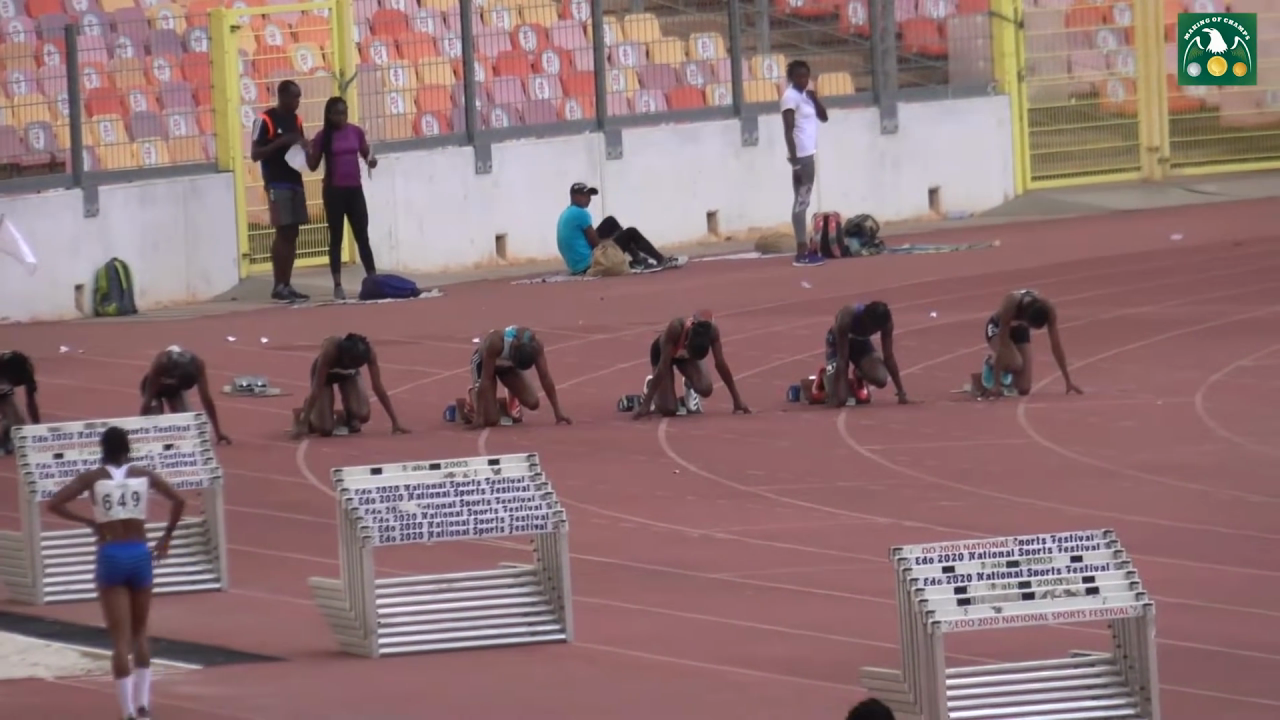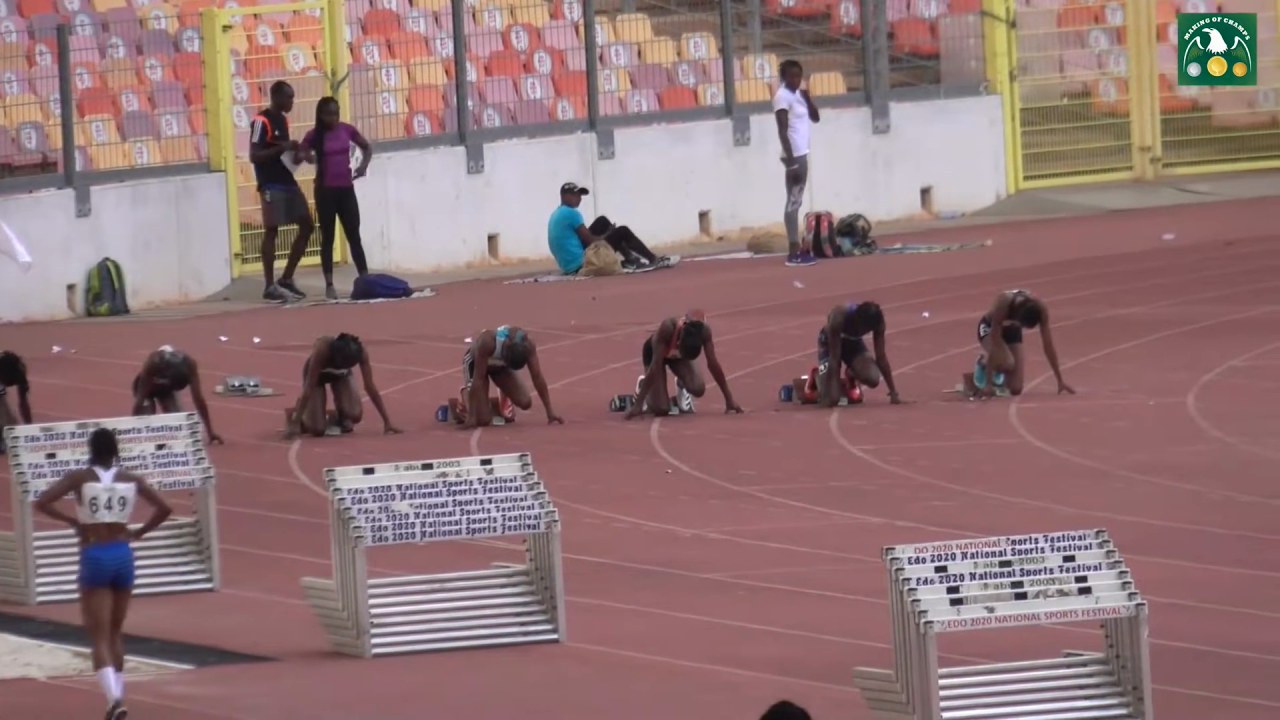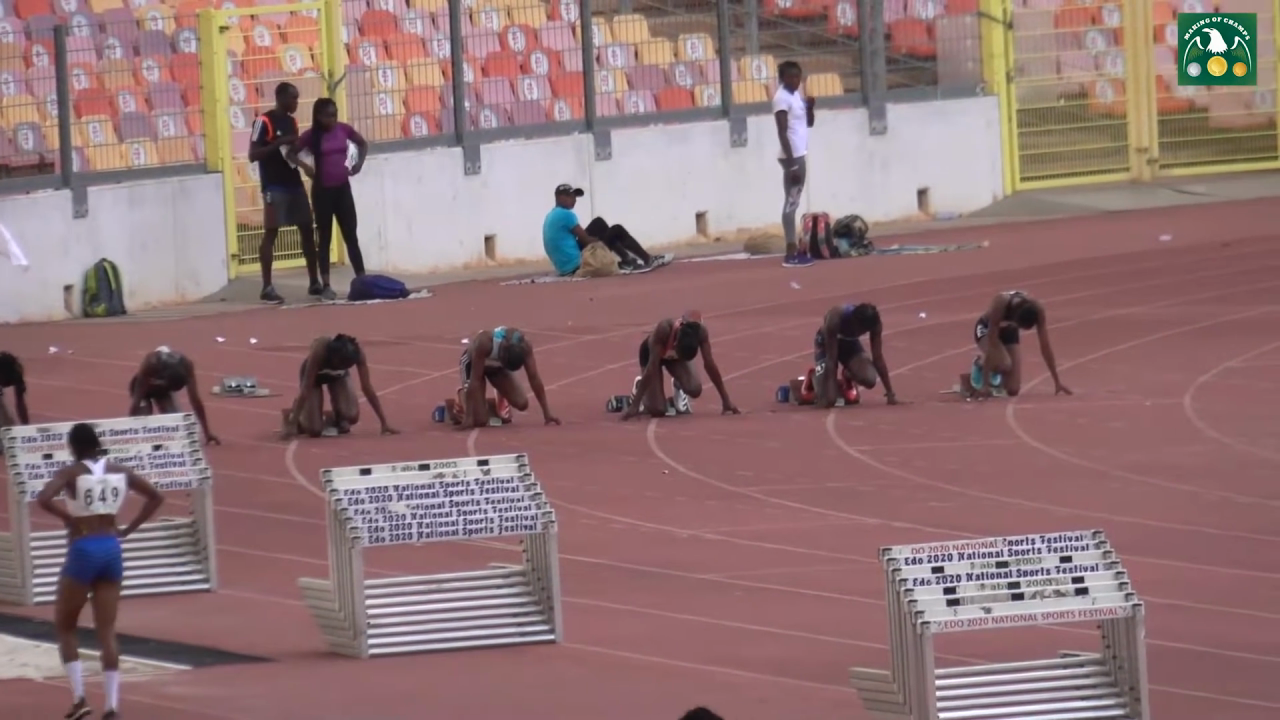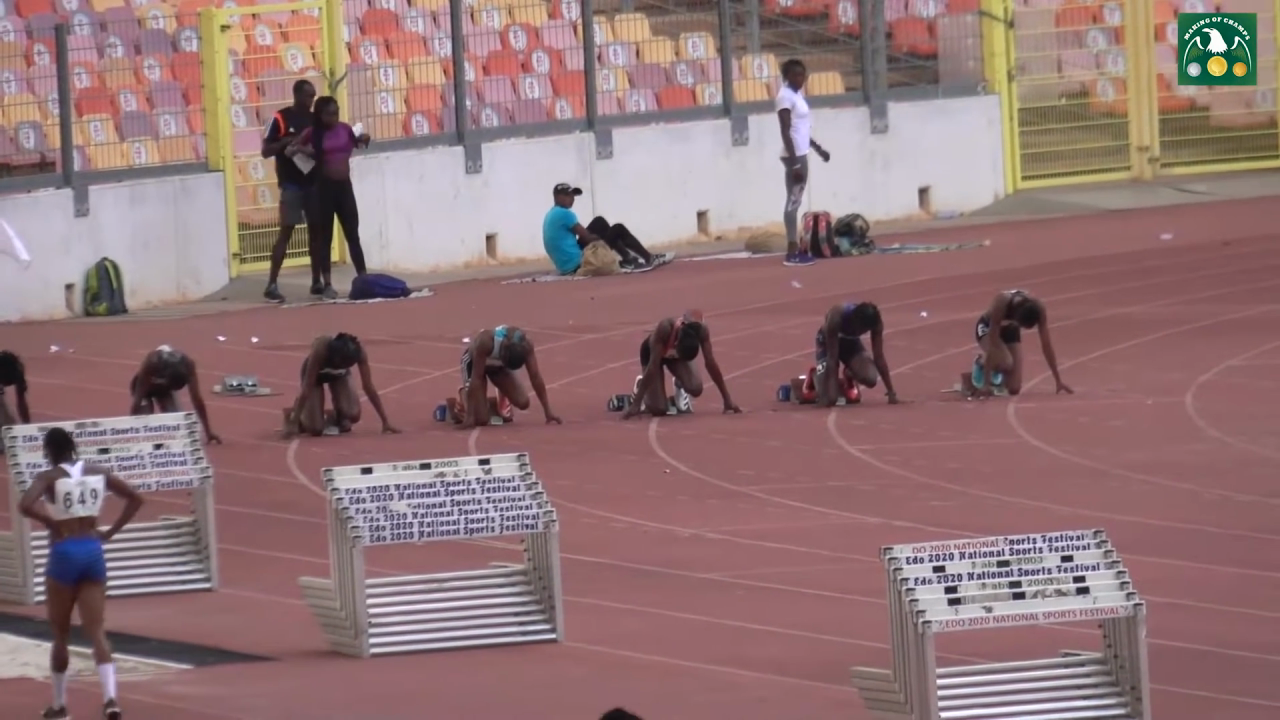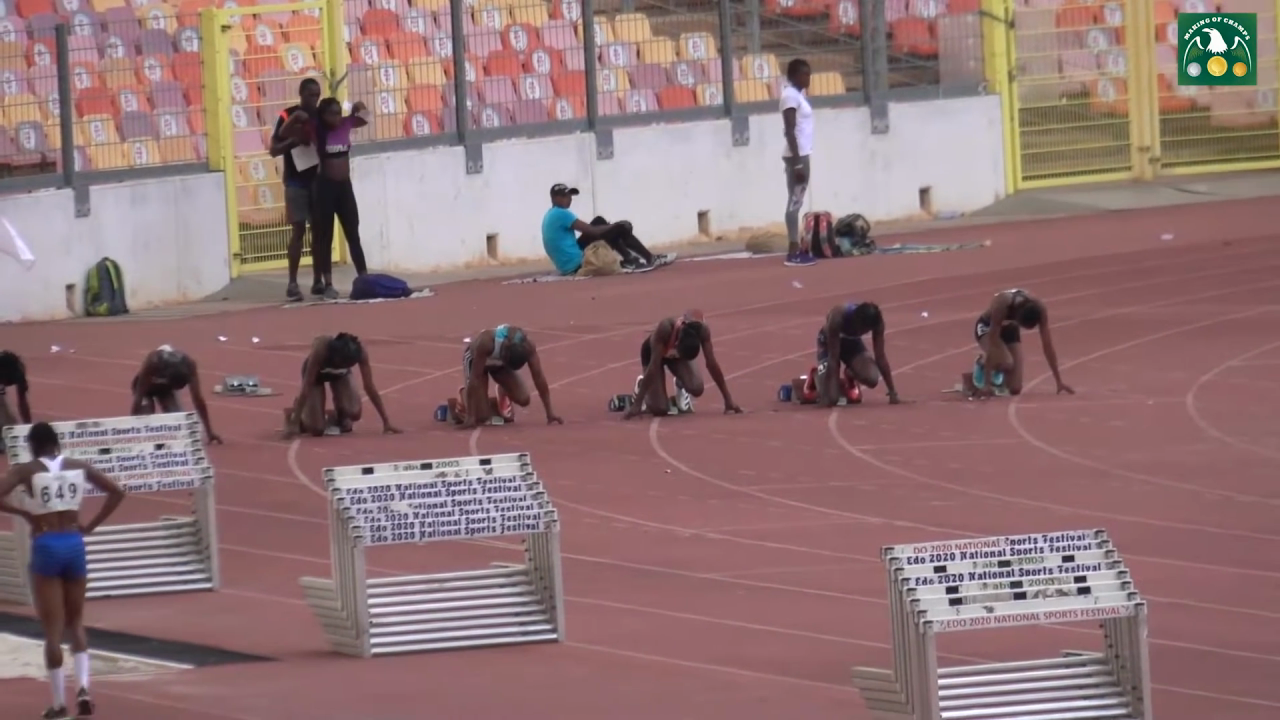
dt=0.3s
person 1, frame 1
left shoulder: (92, 477)
right shoulder: (144, 474)
left elbow: (54, 504)
right elbow: (179, 501)
left wrist: (90, 521)
right wrist: (166, 539)
left hip: (110, 557)
right hip: (140, 555)
left knee: (120, 640)
right knee: (139, 633)
person 1, frame 2
left shoulder: (79, 478)
right shoulder: (131, 479)
left elbow: (41, 502)
right elbow: (165, 509)
left wrist: (72, 521)
right wrist: (138, 533)
left hip: (94, 559)
right hip: (123, 557)
left knee: (99, 641)
right knee: (114, 635)
person 1, frame 3
left shoulder: (70, 472)
right shoulder: (120, 471)
left elbow: (43, 500)
right elbow: (155, 497)
left wrist: (67, 517)
right wrist: (128, 529)
left hip: (82, 552)
right hip: (111, 550)
left knee: (64, 627)
right knee: (107, 633)
person 1, frame 4
left shoulder: (49, 477)
right shoulder: (98, 472)
left elbow: (25, 506)
right elbow: (136, 499)
left wrist: (47, 521)
right wrist: (111, 531)
left hip: (64, 555)
right hip: (93, 552)
left knee: (61, 635)
right knee: (96, 632)
person 1, frame 5
left shoulder: (26, 470)
right shoulder: (79, 466)
right elbow: (117, 492)
left wrist: (24, 513)
right wrist: (91, 525)
left hip: (45, 548)
right hip: (74, 546)
left knee: (53, 630)
right knee: (75, 623)
right ankle: (83, 688)
person 2, frame 1
left shoulder: (295, 120)
right shoulder: (265, 120)
right elbow: (255, 154)
left wrist: (304, 147)
right wrist: (280, 142)
left hip: (296, 182)
right hip: (277, 184)
left knee: (292, 234)
right knee: (282, 233)
left ankle: (287, 285)
right ankle: (278, 286)
person 2, frame 2
left shoulder: (282, 119)
right shoulder: (261, 121)
right elbow: (254, 156)
left wrist: (298, 152)
right wrist: (283, 147)
left hip: (288, 182)
right hip: (271, 185)
left knee: (307, 225)
right knee: (271, 232)
left ankle: (286, 278)
right ankle: (270, 286)
person 2, frame 3
left shoulder: (291, 121)
right shoulder: (264, 121)
right elbow: (253, 154)
right wrist: (279, 143)
left hip: (295, 184)
right hip: (275, 187)
left knee: (308, 230)
right knee: (271, 234)
left ankle: (314, 283)
right ankle: (267, 287)
person 2, frame 4
left shoulder: (313, 118)
right shoulder: (280, 119)
right elbow: (265, 151)
right wrist: (287, 141)
left hip: (313, 182)
right hip: (290, 184)
right knee: (286, 231)
left ankle: (317, 281)
right ankle: (271, 285)
person 2, frame 5
right shoulder: (287, 117)
right elbow: (273, 150)
right wrist: (293, 140)
right hip: (296, 182)
right knee: (298, 230)
left ankle: (318, 282)
right ankle: (292, 283)
person 3, frame 1
left shoulder: (805, 95)
right shoulder: (790, 97)
left elbow: (824, 117)
right elbow: (788, 132)
left wrist: (815, 99)
right wrist: (795, 164)
left hip: (808, 155)
right hip: (800, 156)
left knee: (804, 201)
right knee: (801, 202)
left ankle: (805, 248)
right ankle: (801, 253)
person 3, frame 2
left shoulder: (798, 94)
right shoulder: (782, 97)
left elbow: (815, 118)
right elbow: (783, 132)
left wrist: (808, 99)
right wrist: (792, 163)
left hip: (801, 155)
right hip: (794, 156)
left knee: (796, 201)
right knee: (793, 202)
left ankle: (797, 247)
right ankle: (793, 253)
person 3, frame 3
left shoulder: (796, 95)
right shoulder: (782, 98)
left elbow: (808, 124)
right elbow: (782, 133)
left wrist: (810, 107)
right wrist: (792, 164)
left hip: (798, 156)
right hip: (792, 157)
left knee: (793, 202)
right knee: (791, 202)
left ankle: (794, 249)
right ankle: (790, 254)
person 3, frame 4
left shoulder: (797, 95)
right shoulder: (785, 96)
right elbow: (785, 132)
left wrist: (818, 148)
right wrist: (795, 163)
left hip: (800, 155)
right hip: (794, 156)
left knee: (795, 201)
right knee: (794, 201)
left ankle: (795, 247)
right ankle: (793, 252)
person 3, frame 5
left shoulder: (797, 94)
right shoulder: (790, 95)
right elbow: (790, 131)
right wrist: (797, 163)
left hip: (799, 155)
right hip: (797, 156)
left knee: (796, 202)
right knee: (795, 202)
left ankle: (796, 248)
right ankle: (793, 253)
person 4, frame 1
left shoulder: (356, 131)
right shoulder: (323, 136)
left elbow: (367, 154)
right elbow: (313, 166)
left wrist: (371, 161)
right wrist: (307, 150)
left hip: (355, 189)
right hip: (334, 191)
left knee: (362, 236)
right knee: (336, 238)
right ankle: (337, 285)
person 4, frame 2
left shoulder: (347, 129)
right shoulder: (314, 135)
left elbow: (367, 147)
right elbow: (296, 156)
left wrist: (363, 165)
right wrist: (304, 156)
left hip: (346, 189)
right hip: (325, 191)
left knee: (354, 236)
right knee: (328, 238)
right ankle: (329, 285)
person 4, frame 3
left shoulder: (344, 129)
right shoulder: (310, 135)
left elbow: (362, 144)
right elbow: (290, 154)
left wrist: (359, 163)
right wrist: (305, 166)
left hip: (343, 188)
right hip: (322, 191)
left knee: (351, 236)
right knee: (324, 238)
right ankle: (326, 285)
person 4, frame 4
left shoulder: (345, 128)
right shoulder: (312, 132)
left elbow: (358, 143)
right elbow: (288, 151)
left wrist: (363, 140)
right wrist: (301, 149)
left hip: (344, 185)
right hip: (324, 186)
left knee: (353, 235)
right knee: (325, 237)
right ankle: (327, 284)
person 4, frame 5
left shoulder: (345, 124)
right shoulder: (315, 129)
left elbow: (363, 120)
right elbow: (286, 132)
left wrist: (359, 109)
right wrist: (296, 117)
left hip: (344, 185)
right hip: (324, 185)
left knee: (353, 235)
right knee: (324, 237)
right ankle: (328, 284)
